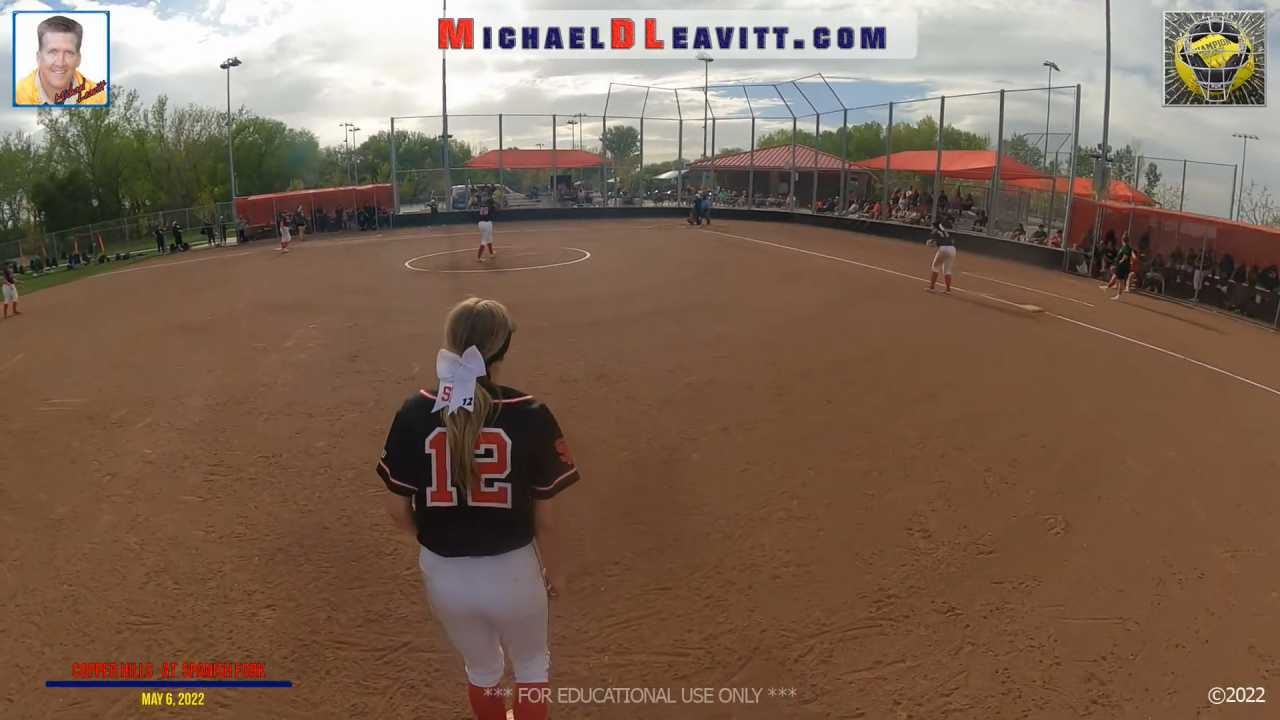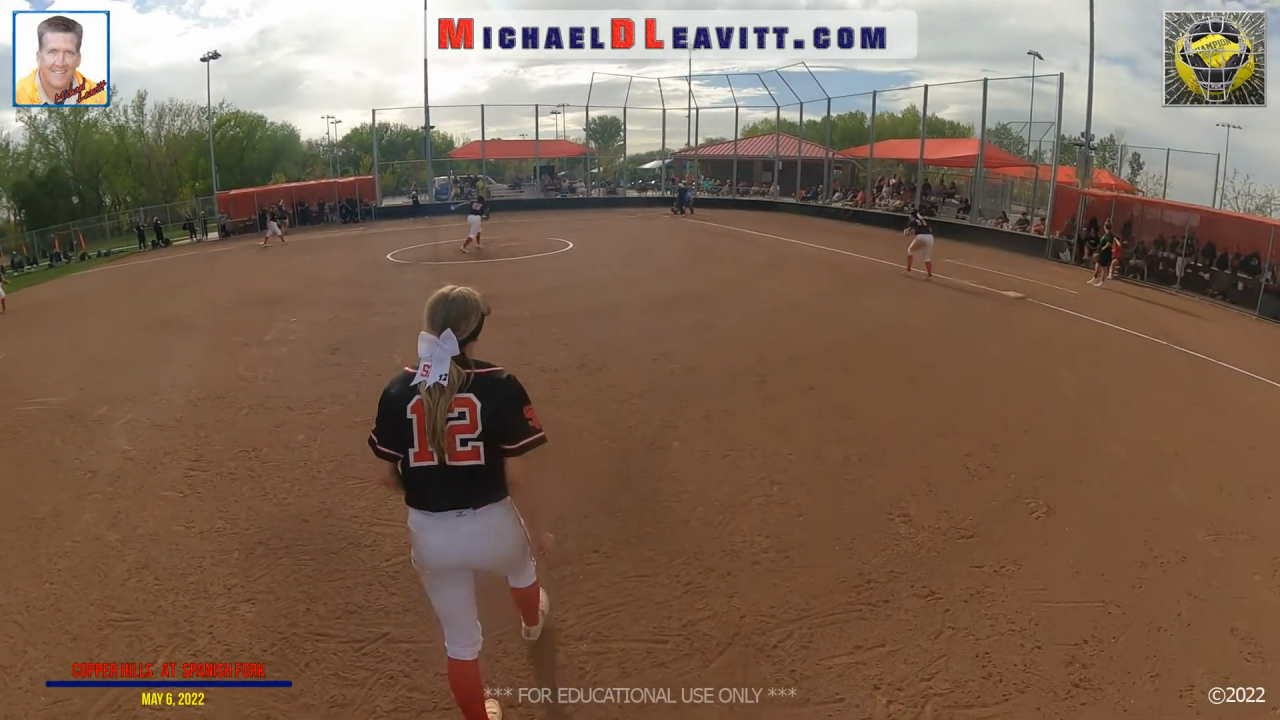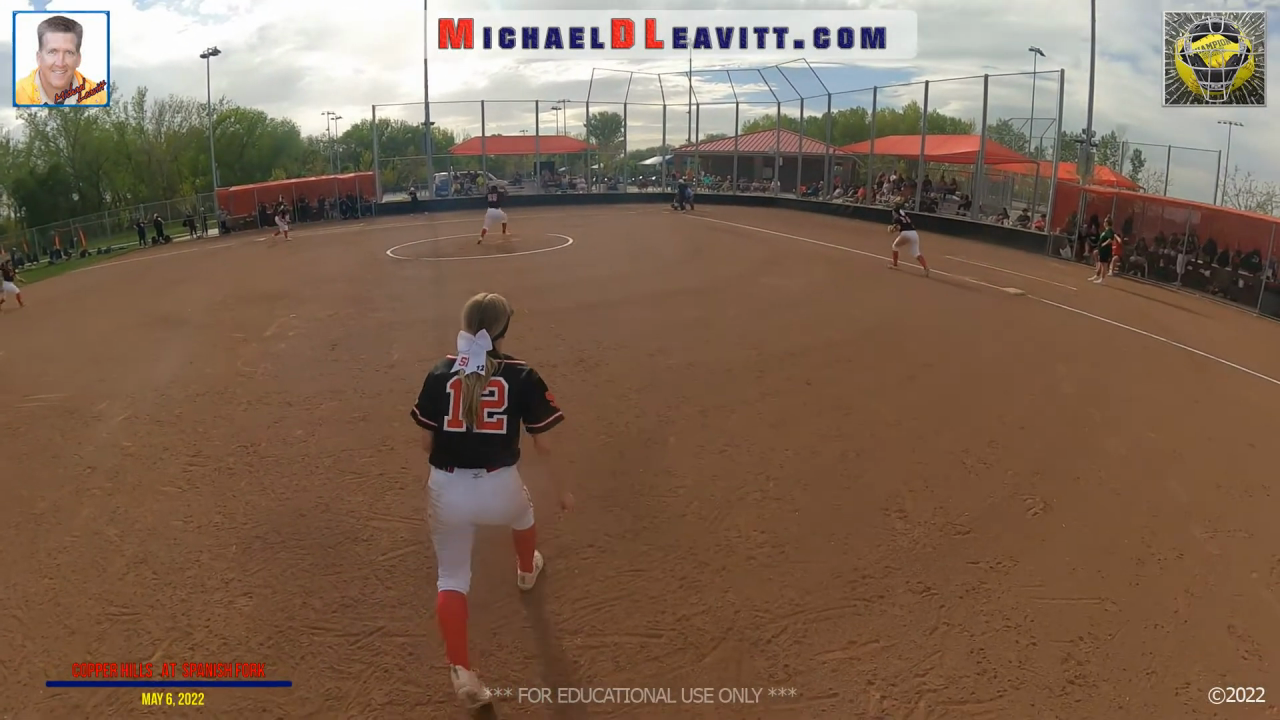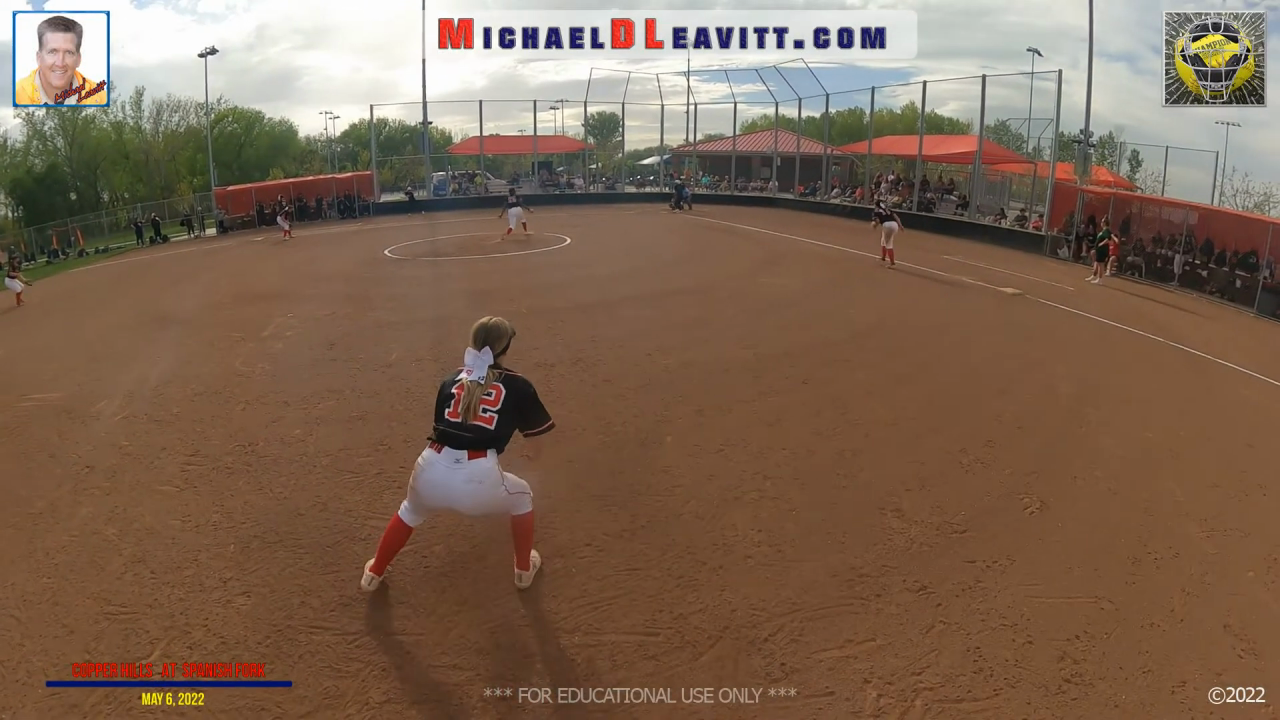
dt=0.3s
person 1, frame 1
left shoulder: (414, 414)
right shoulder: (530, 417)
left elbow: (398, 511)
right elbow: (545, 517)
right wrist: (555, 570)
left hip: (443, 575)
right hip: (511, 572)
left knee: (481, 670)
right knee: (531, 666)
person 1, frame 2
left shoulder: (399, 390)
right shoulder: (500, 386)
left elbow: (388, 475)
right elbow: (515, 473)
right wrist: (536, 528)
left hip: (430, 535)
right hip: (491, 524)
left knee: (460, 639)
right knee: (522, 568)
right ankle: (532, 623)
person 1, frame 3
left shoulder: (440, 374)
right shoulder: (522, 376)
left elbow: (426, 442)
right elbow: (542, 444)
right wrist: (561, 489)
left hip: (446, 489)
right hip: (499, 487)
left knee: (452, 578)
right knee: (522, 512)
left ankle: (462, 670)
right ankle: (526, 572)
person 1, frame 4
left shoulder: (451, 382)
right shoulder: (520, 387)
right elbow: (534, 446)
left hip: (430, 472)
right hip: (479, 479)
left knee: (411, 511)
right knee: (522, 498)
left ankle: (375, 571)
right ankle: (524, 570)
